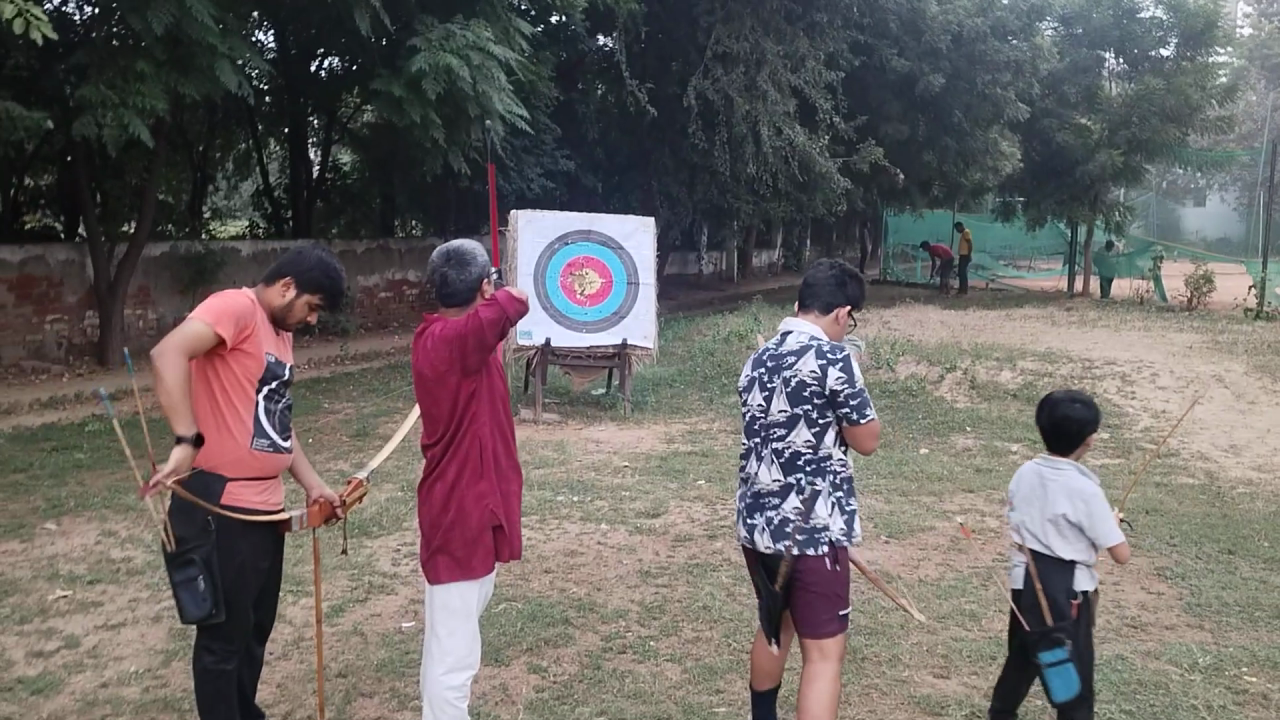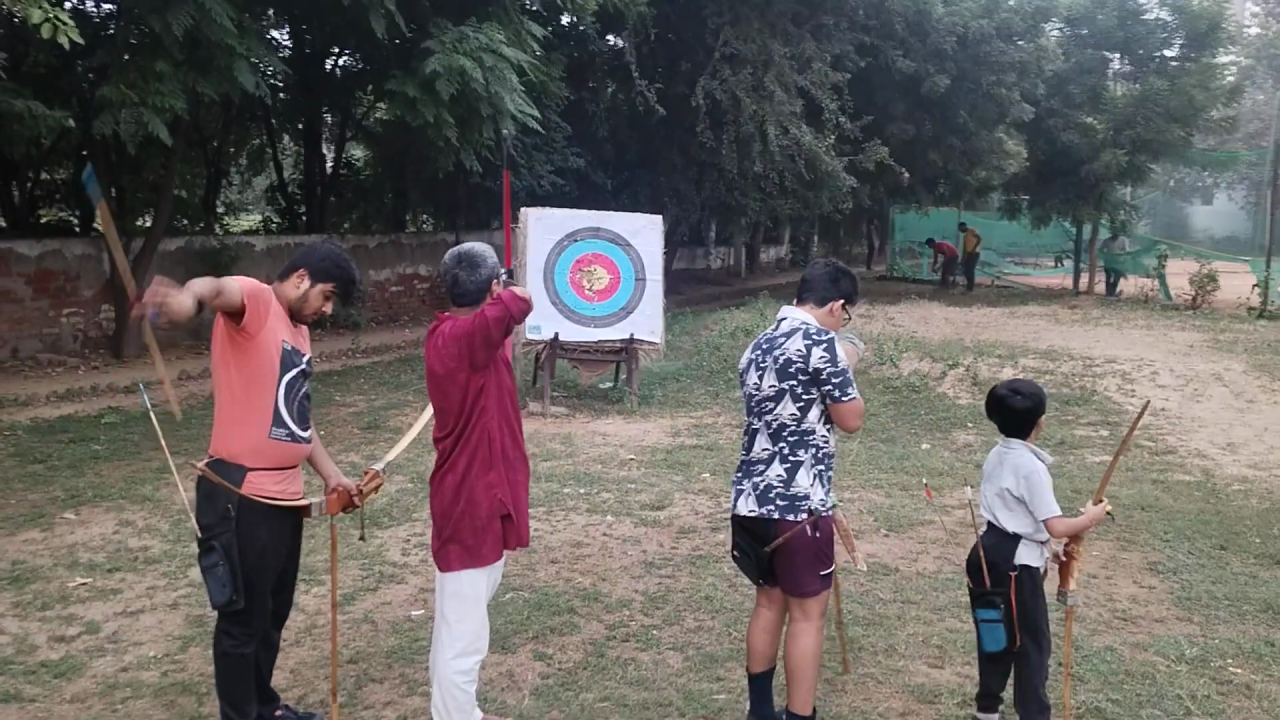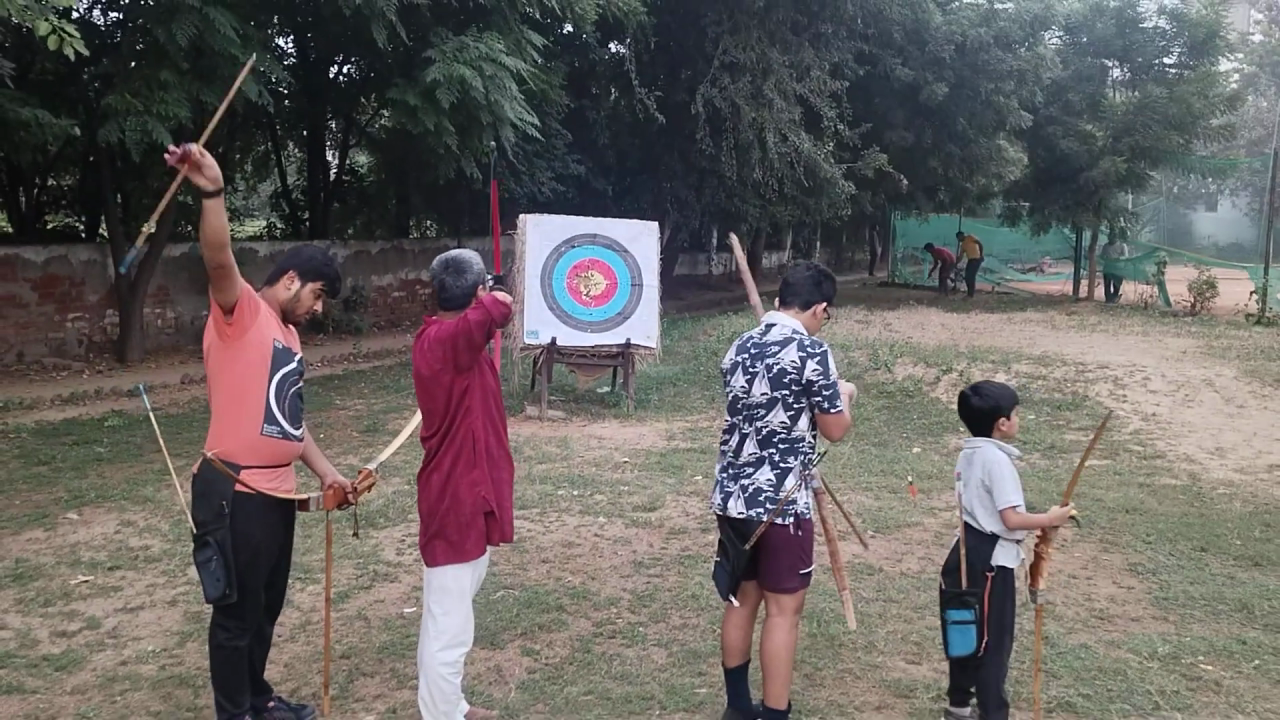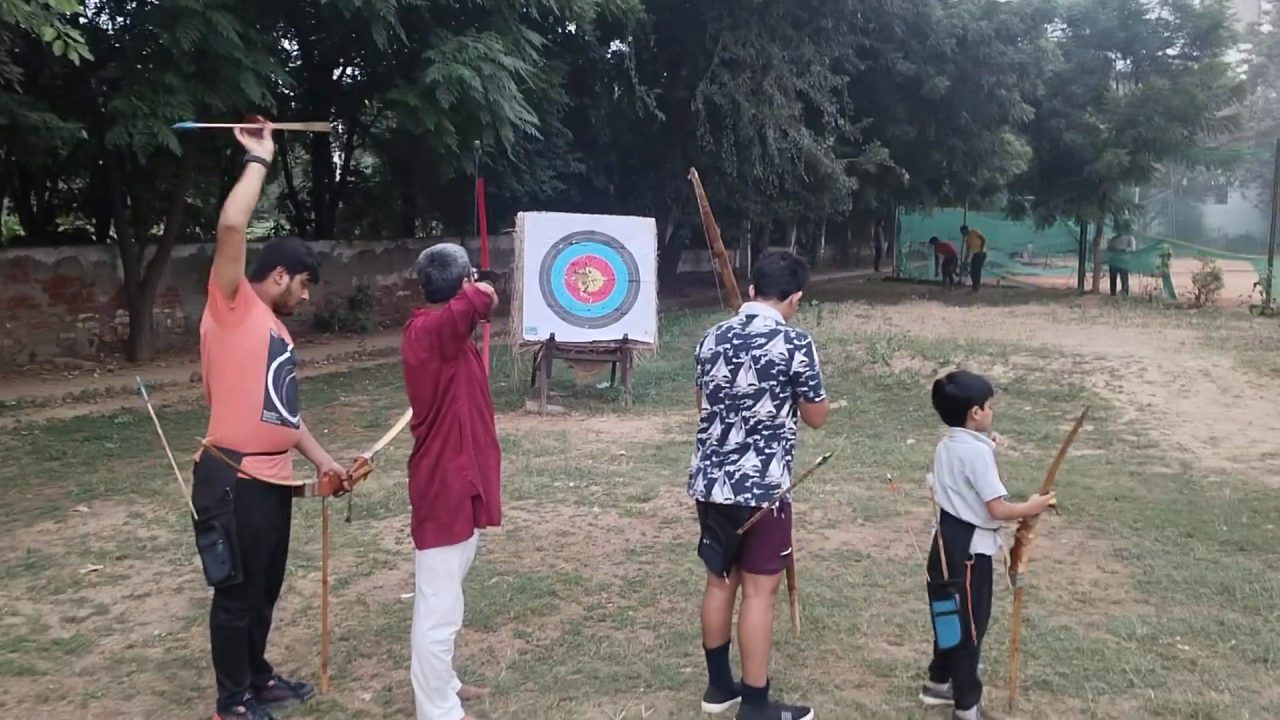
dt=0.4s
person 1, frame 1
left shoulder: (280, 330)
right shoulder: (235, 308)
right elbow: (167, 354)
left wrist: (313, 484)
right wrist: (187, 441)
left hip: (265, 506)
right hip: (222, 507)
left knee: (256, 627)
right knee: (225, 632)
person 1, frame 2
left shoulder: (298, 328)
right shoulder: (253, 300)
right elbow: (214, 291)
left wrist: (331, 473)
right wrist: (191, 299)
left hip: (283, 495)
right hip: (241, 495)
left knee: (273, 612)
right knee: (243, 617)
person 1, frame 3
left shoulder: (288, 335)
right shoulder: (241, 311)
right elbow: (218, 260)
left wrist: (325, 471)
right wrist: (211, 192)
left hip: (276, 493)
right hip: (236, 494)
left knee: (267, 605)
right knee: (238, 610)
person 1, frame 4
left shoulder: (276, 328)
right shoulder: (232, 308)
right elbow: (230, 229)
left wrist: (322, 460)
right wrist: (260, 161)
left hip: (272, 480)
right hip: (236, 480)
left knee: (265, 589)
right knee: (237, 591)
person 2, frame 1
left shoulder: (437, 336)
right shoulder: (455, 339)
right elbow: (514, 301)
right wrist: (502, 298)
left hip: (460, 504)
right hip: (463, 510)
left knee: (453, 635)
right knee: (453, 647)
person 2, frame 2
left shoulder: (447, 333)
right shoulder: (464, 336)
right elbow: (517, 302)
right wrist: (510, 297)
left hip: (469, 495)
right hip: (473, 501)
left knee: (459, 623)
right knee: (463, 633)
person 2, frame 3
left shoulder: (437, 336)
right shoulder: (449, 339)
right elbow: (499, 307)
right wrist: (493, 302)
left hip: (457, 494)
right hip: (459, 499)
left knee: (446, 616)
right knee: (449, 625)
person 2, frame 4
left shoulder: (430, 328)
right shoulder: (435, 329)
right elbow: (480, 299)
right wrist: (480, 293)
left hip: (450, 478)
right hip: (447, 483)
left knee: (439, 596)
right knee: (439, 604)
person 3, frame 1
left shoulder: (757, 360)
right shoulder: (832, 358)
right elbow: (867, 439)
left hip: (757, 522)
right hip: (812, 529)
left knee: (774, 629)
right knee: (823, 653)
person 3, frame 2
left shoulder: (759, 345)
right shoulder: (819, 341)
right elbow: (851, 419)
right wrist: (845, 369)
left hip: (753, 496)
right hip: (797, 500)
left knee: (770, 601)
right knee: (810, 613)
person 3, frame 3
left shoulder: (740, 347)
right shoulder: (810, 352)
right elbow: (835, 430)
right wrist: (842, 396)
left hip: (732, 495)
right hip: (780, 502)
left knee: (742, 599)
right knee: (783, 610)
person 3, frame 4
left shoulder: (714, 337)
right shoulder: (794, 343)
right elbow: (816, 416)
right wrist: (802, 389)
left hip: (710, 480)
right hip: (759, 486)
left knee: (720, 580)
right knee: (759, 590)
person 4, frame 1
left shoulder: (1025, 473)
right shoulder: (1084, 490)
right elbow: (1121, 554)
right wrist: (1112, 522)
left hip: (1025, 579)
right hip: (1065, 587)
left knee: (1022, 655)
right knee: (1073, 669)
person 4, frame 2
left shoulder: (997, 455)
right shoulder: (1032, 467)
right elbow: (1056, 528)
right wrist: (1091, 517)
left hip: (988, 553)
right hip: (1017, 561)
right knee: (1032, 645)
person 4, frame 3
left shoulder: (967, 455)
right shoulder: (998, 460)
right elbow: (1012, 519)
right wrist: (1050, 519)
left hip: (967, 552)
right hip: (991, 560)
right knee: (994, 643)
person 4, frame 4
left shoulder: (946, 446)
right shoulder: (976, 450)
right elbow: (997, 508)
right wrist: (1031, 507)
left hip: (948, 539)
right hip: (969, 546)
right knee: (970, 626)
left ankle: (938, 683)
